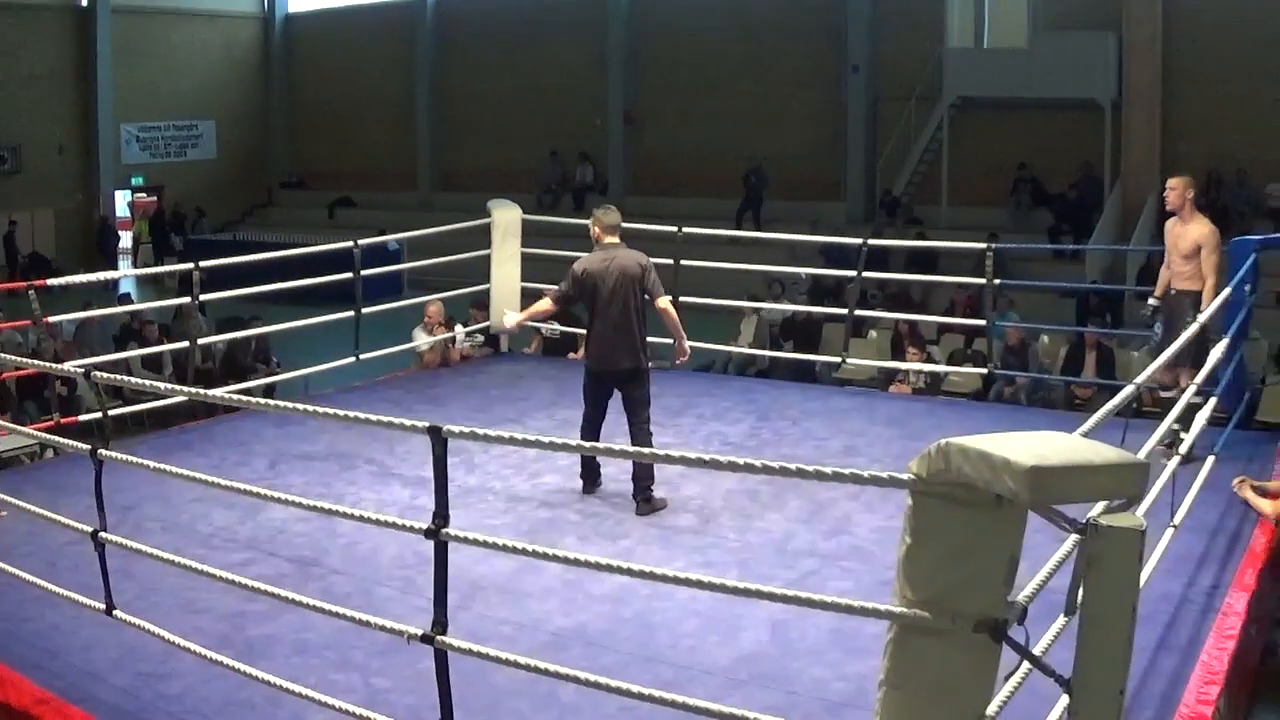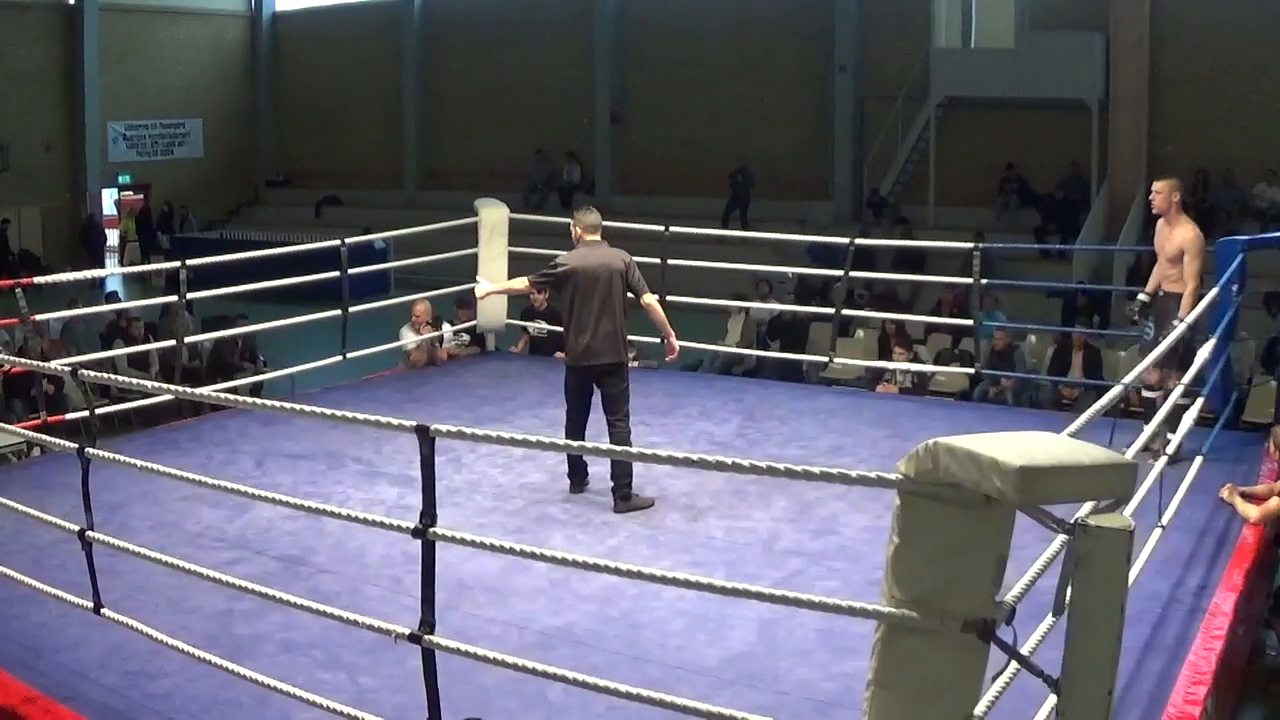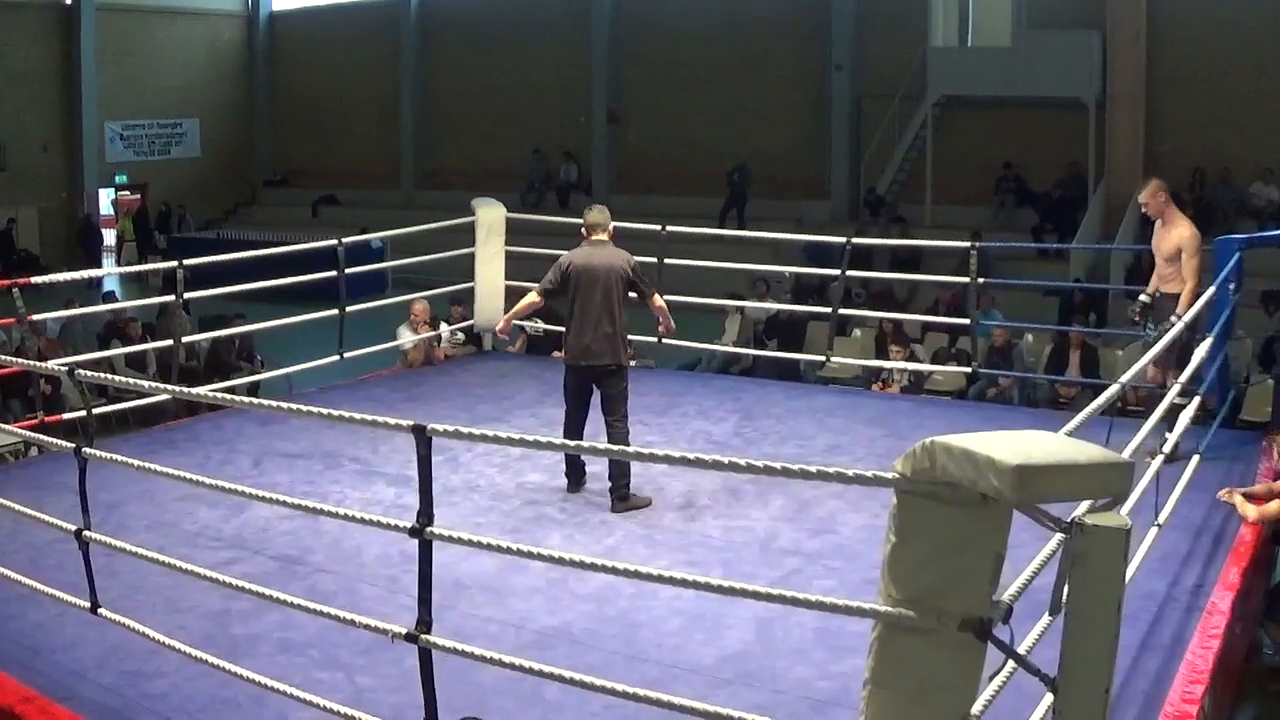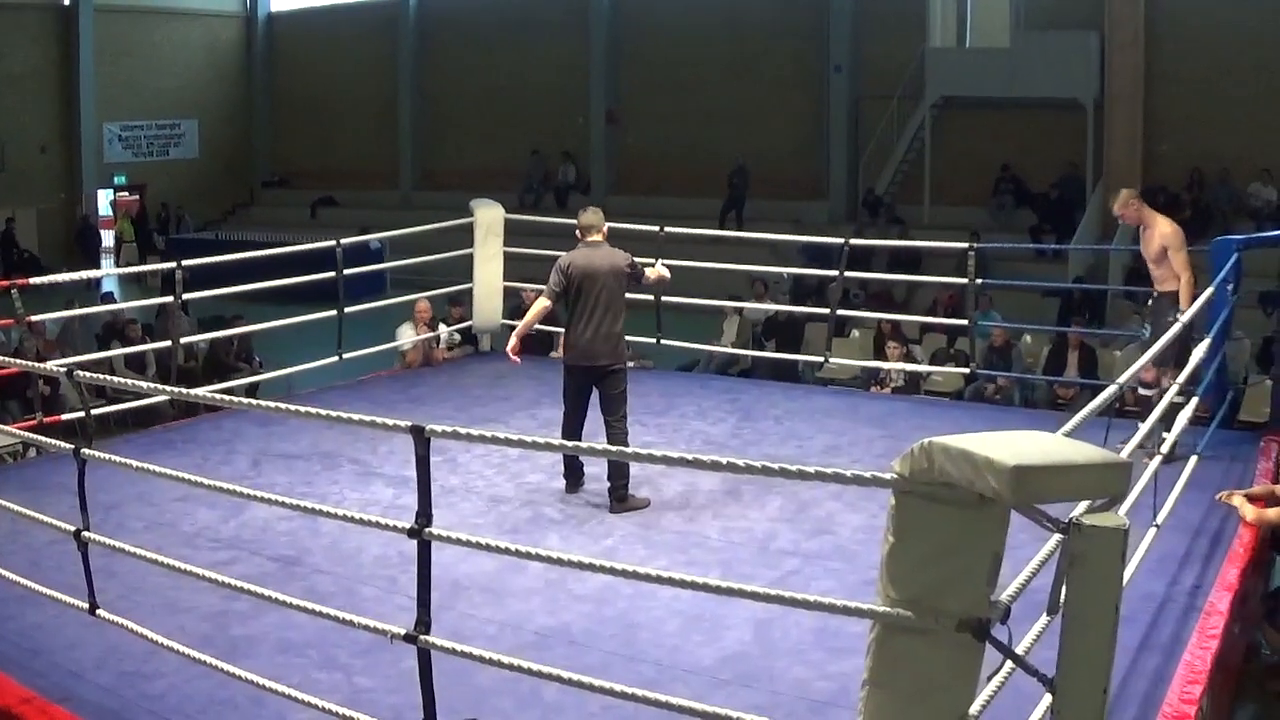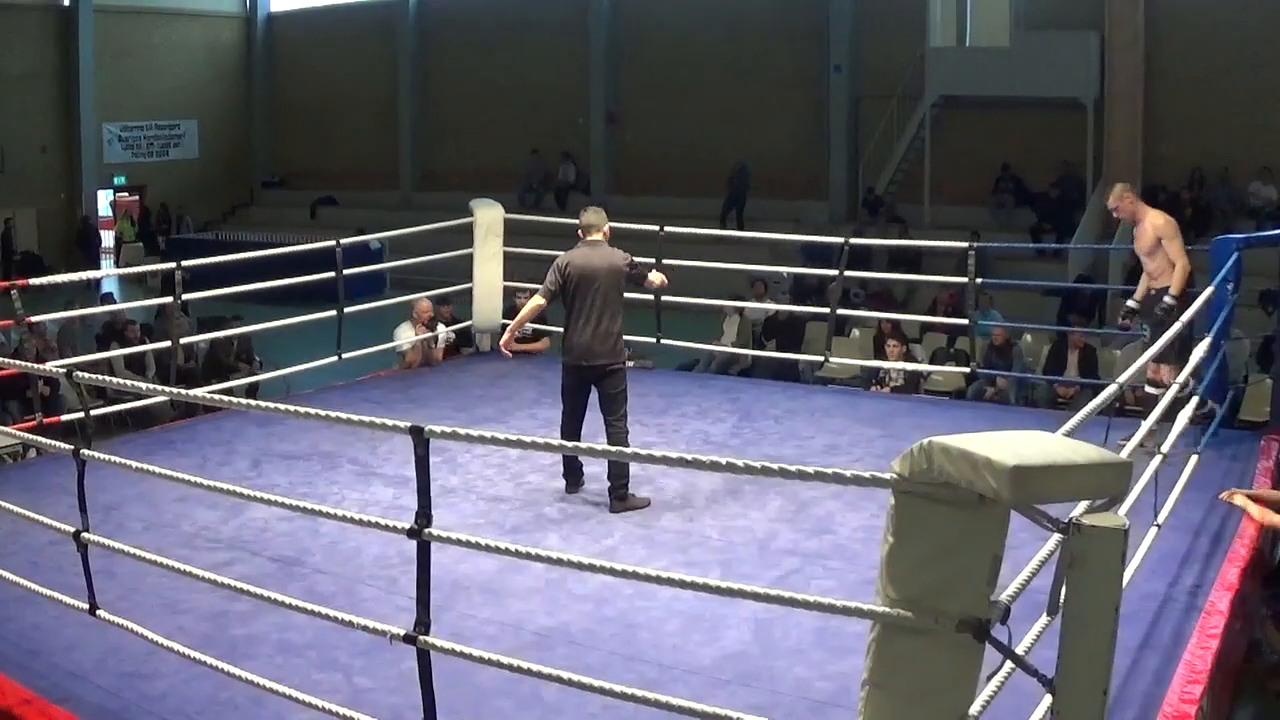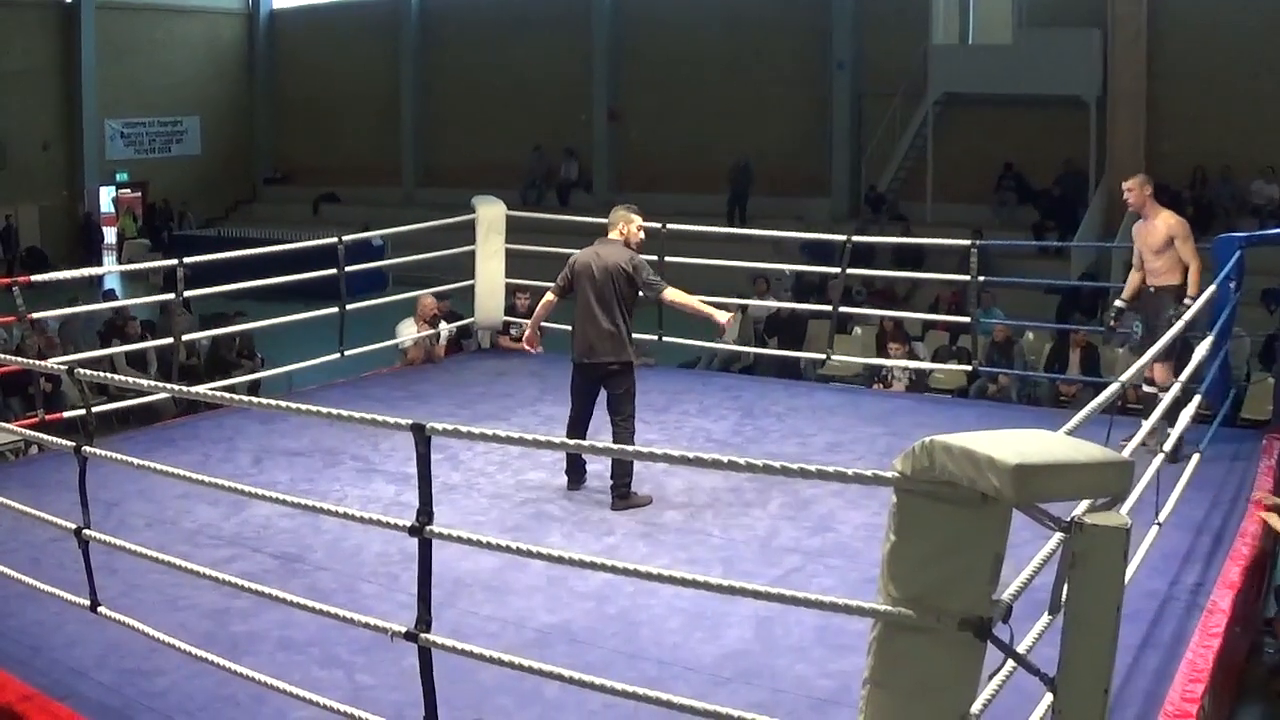
dt=0.4s
person 1, frame 1
left shoulder: (583, 266)
right shoulder: (639, 262)
left elbow: (551, 304)
right elbow: (663, 305)
left wrist: (518, 319)
right wrist: (681, 339)
left hip: (598, 360)
right hip: (633, 360)
left knee: (591, 421)
right knee: (640, 427)
left ankle: (589, 479)
right ankle: (644, 498)
person 1, frame 2
left shoulder: (567, 262)
right shoulder: (622, 259)
left elbow: (526, 284)
right elbow: (648, 300)
left wrist: (492, 288)
right wrist: (669, 336)
left hip: (578, 357)
right hip: (613, 356)
left knee: (576, 420)
right knee: (618, 424)
left ankle: (577, 479)
right ankle: (623, 495)
person 1, frame 3
left shoulder: (570, 261)
right shoulder: (625, 261)
left elbow: (536, 298)
right elbow: (656, 302)
left wrist: (507, 320)
right wrist: (667, 322)
left hip: (577, 356)
right hip: (612, 356)
left knee: (574, 419)
right knee: (617, 425)
left ankle: (574, 478)
right ankle: (621, 495)
person 1, frame 4
left shoulder: (568, 262)
right shoulder: (621, 260)
left elbow: (545, 303)
right elbow: (647, 277)
left wrist: (517, 335)
right wrist: (659, 272)
left hip: (577, 356)
right hip: (611, 356)
left knee: (572, 419)
right knee: (616, 425)
left ankle: (573, 478)
right ankle: (620, 496)
person 1, frame 5
left shoulder: (566, 261)
right shoulder: (621, 260)
left elbow: (539, 301)
right elbow: (652, 281)
left wrist: (510, 331)
right wrist: (658, 277)
left hip: (575, 356)
right hip: (610, 356)
left knee: (571, 419)
right knee: (616, 425)
left ankle: (572, 478)
right ankle: (620, 495)
person 1, frame 6
left shoulder: (580, 258)
right shoulder: (630, 261)
left elbow: (552, 298)
right elbow: (668, 295)
left wrist: (532, 328)
right wrist: (712, 313)
left hip: (583, 354)
right hip: (616, 355)
left knee: (578, 416)
right knee: (623, 424)
left ankle: (574, 476)
right ankle: (622, 494)
person 2, frame 1
left shoulder: (1206, 231)
right shoulder: (1170, 225)
left elbow: (1211, 279)
right wrist: (1154, 301)
left hip: (1191, 303)
right hip: (1171, 300)
left knee: (1187, 376)
right knee: (1163, 373)
right ankle: (1178, 429)
person 2, frame 2
left shoulder: (1191, 235)
right shoulder: (1160, 225)
left elbow: (1192, 285)
left wrist: (1179, 324)
right wrist: (1143, 297)
left hip: (1179, 304)
right hip: (1161, 300)
left knee: (1175, 378)
right knee: (1151, 374)
left ankle: (1172, 442)
right ankle: (1153, 435)
person 2, frame 3
left shoulder: (1187, 234)
right shoulder: (1159, 225)
left elbow: (1191, 283)
left wrist: (1175, 321)
right wrist: (1144, 299)
left hip: (1178, 306)
right hip: (1160, 302)
left knee: (1173, 376)
right knee: (1155, 374)
left ankle: (1171, 442)
right ankle: (1191, 407)
person 2, frame 4
left shoulder: (1169, 231)
right shoulder: (1144, 229)
left elbow: (1186, 277)
left wrist: (1183, 318)
left hip: (1174, 304)
right hip: (1159, 301)
left knee: (1170, 375)
person 2, frame 5
left shoulder: (1161, 223)
right shoulder: (1138, 228)
left elbow: (1183, 265)
left wrist: (1169, 301)
right wrist: (1131, 306)
left hip: (1171, 300)
right hip: (1154, 298)
left knee: (1170, 373)
right knee: (1153, 370)
right ankle: (1148, 431)
person 2, frame 6
left shoulder: (1173, 223)
right shoulder: (1137, 228)
left elbow: (1194, 264)
left wrist: (1188, 303)
right wrist: (1121, 304)
left hip: (1172, 298)
right hip: (1148, 297)
left knee: (1163, 373)
right knee: (1148, 369)
right ankle: (1150, 430)
